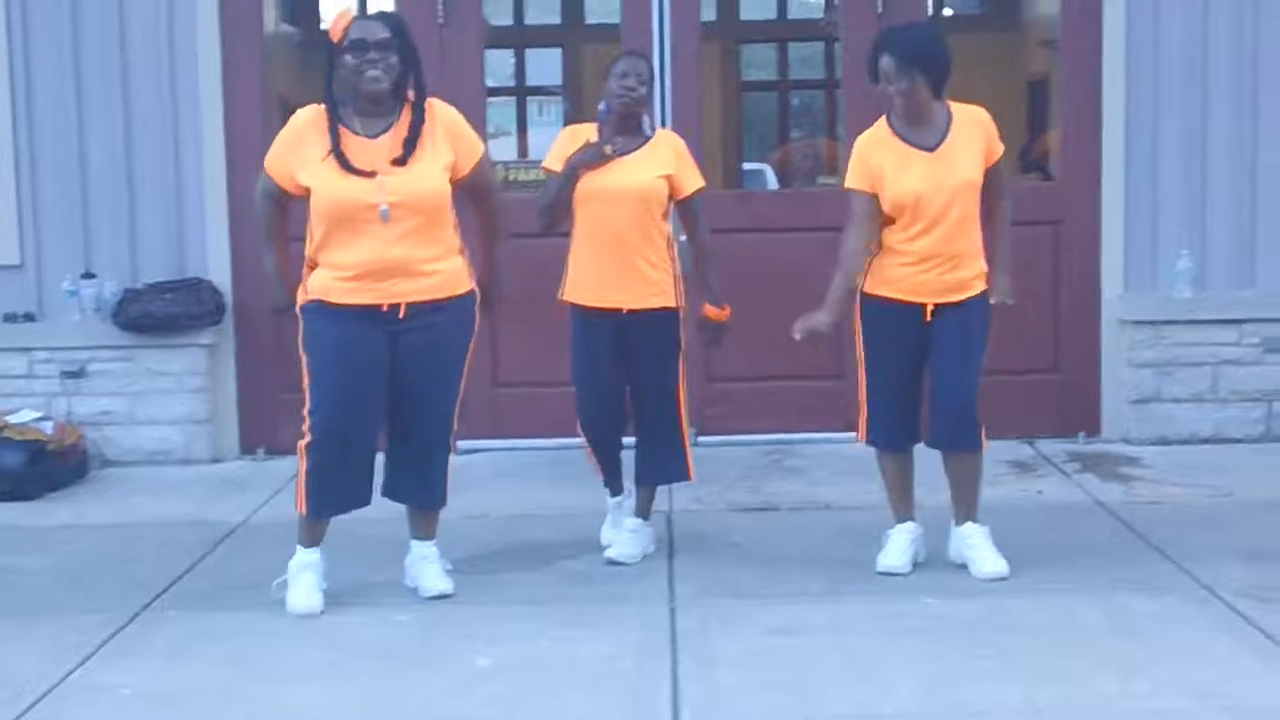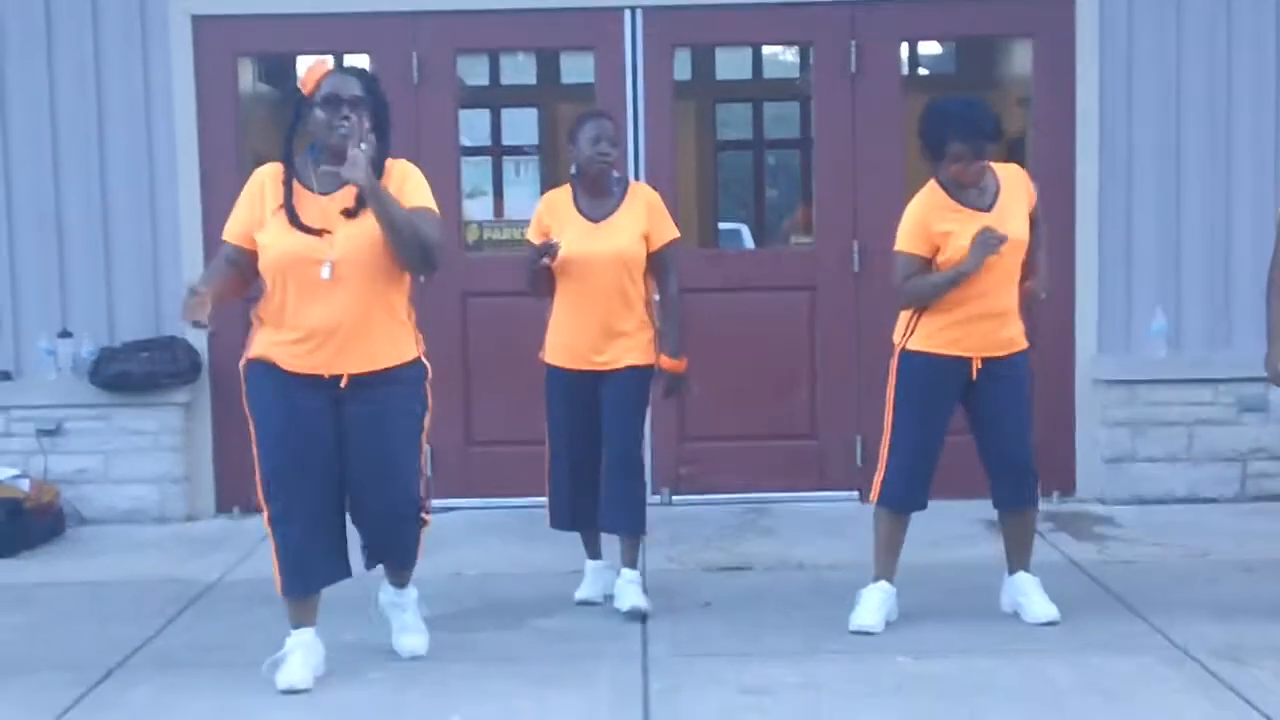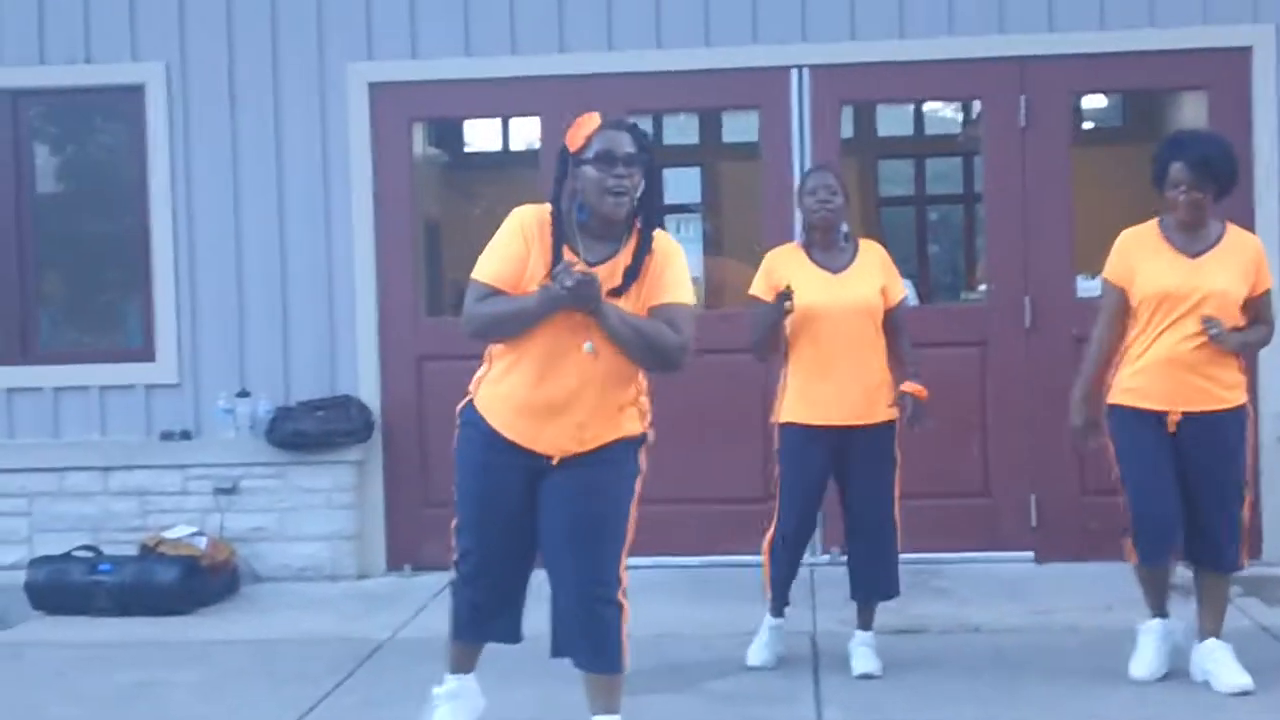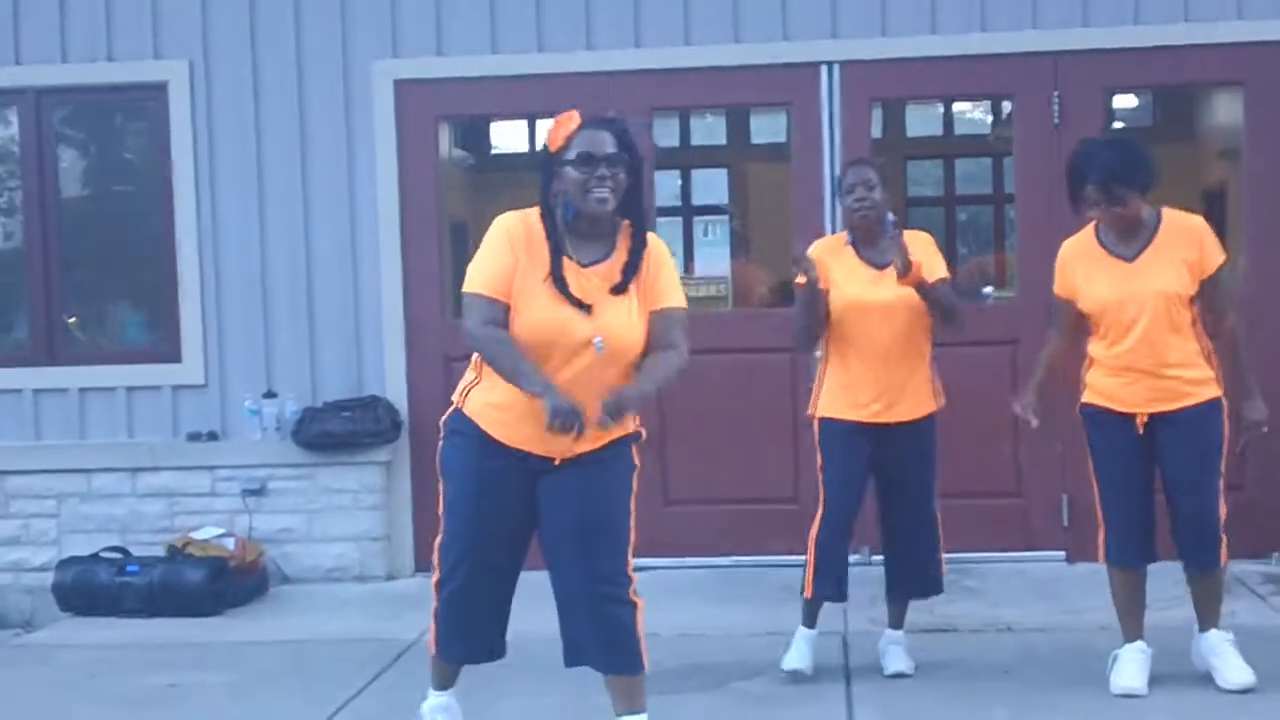
dt=0.7s
person 1, frame 1
left shoulder: (440, 120)
right shoulder: (308, 128)
left elbow: (483, 196)
right elbow: (269, 197)
left wrist: (489, 269)
right wrist: (275, 269)
left hip: (437, 304)
right hip: (340, 307)
left knee: (426, 430)
right knee: (333, 428)
left ankle: (423, 550)
right ankle: (307, 557)
person 1, frame 2
left shoulder: (398, 176)
right shoulder: (268, 183)
left elbow: (427, 254)
right elbow: (233, 261)
left wrist: (369, 187)
right wrist: (207, 289)
left hip: (386, 372)
right hip: (285, 373)
left knee: (392, 499)
right knee: (296, 504)
left ankle: (399, 591)
right ankle: (303, 639)
person 1, frame 3
left shoulder: (661, 253)
right shoulder: (528, 226)
left elbow: (674, 352)
right elbow: (476, 319)
left wrist: (600, 304)
right wrist: (554, 298)
left hip: (603, 445)
right hip: (499, 430)
left knee: (593, 584)
right knee: (482, 564)
person 1, frame 4
left shoulder: (649, 252)
right shoulder: (514, 233)
left elbow: (674, 350)
right elbow: (479, 329)
left wrist: (631, 394)
right wrist: (544, 392)
left hip: (596, 451)
right hip: (489, 438)
left knee: (604, 586)
right knee: (467, 574)
person 2, frame 1
left shoulder: (976, 125)
right shoulder: (869, 147)
left elbow: (996, 203)
right elbow: (859, 231)
left wrist: (999, 269)
right wrist: (832, 308)
left hip: (963, 295)
right hip: (890, 297)
left knee: (956, 409)
right knee: (889, 412)
left ankle: (969, 529)
right ankle: (904, 528)
person 2, frame 2
left shoulder: (1016, 181)
right shoulder: (924, 209)
right elbow: (905, 292)
left wrist: (1035, 273)
right wrist: (968, 265)
left hip: (1004, 352)
right hip: (930, 353)
left knee: (1016, 465)
right knee: (903, 467)
left ankle: (1020, 580)
right ankle: (881, 587)
person 2, frame 3
left shoulder: (1246, 250)
right shoulder: (1132, 244)
left elbow: (1265, 328)
right elbow: (1108, 327)
left wrist: (1233, 339)
right wrist: (1084, 397)
left hip: (1217, 409)
right hip: (1137, 405)
left knee: (1219, 527)
right knee: (1153, 523)
left ankle: (1211, 645)
right ankle: (1158, 623)
person 2, frame 4
left shoulder: (1190, 234)
right shoulder: (1073, 253)
left elbow: (1222, 322)
right elbow: (1064, 332)
left wrist: (1250, 394)
right wrist: (1032, 389)
left hip: (1190, 403)
right hip: (1110, 408)
left knee: (1200, 522)
right knee: (1123, 527)
left ankle: (1211, 637)
right ankle: (1133, 646)
person 3, frame 1
left shoulder: (669, 146)
right shoulder: (574, 139)
left elbow: (696, 229)
right elbow: (547, 220)
left wrist: (713, 299)
right wrist: (572, 168)
left hip: (653, 301)
right hip: (590, 300)
left knee: (656, 408)
right knee: (597, 409)
left ankle: (640, 521)
right ankle: (616, 498)
person 3, frame 2
left shoulder: (644, 200)
right shoulder: (552, 206)
left elbow: (666, 281)
right elbow: (539, 289)
left wrist: (672, 355)
right wrist: (540, 260)
left hip: (628, 355)
right hip: (567, 358)
left knee: (624, 459)
right knee: (572, 460)
left ankle: (629, 575)
right ankle: (594, 564)
person 3, frame 3
left shoulder: (874, 256)
right shoulder: (779, 262)
left elbow: (897, 334)
right elbow: (760, 349)
left wrist: (910, 385)
right wrist: (775, 316)
left hip: (871, 415)
right hip: (804, 415)
left knee: (872, 523)
right knee: (792, 520)
left ankle: (863, 636)
right ankle: (773, 620)
person 3, frame 4
left shoulder: (920, 244)
right shoulder: (825, 253)
left elbow: (952, 314)
right elbow: (805, 338)
left wrist: (914, 276)
right wrist: (813, 291)
left hip: (912, 410)
right hip: (843, 411)
left knee: (912, 521)
right knee: (835, 514)
left ankle: (894, 635)
right ankle: (807, 631)
